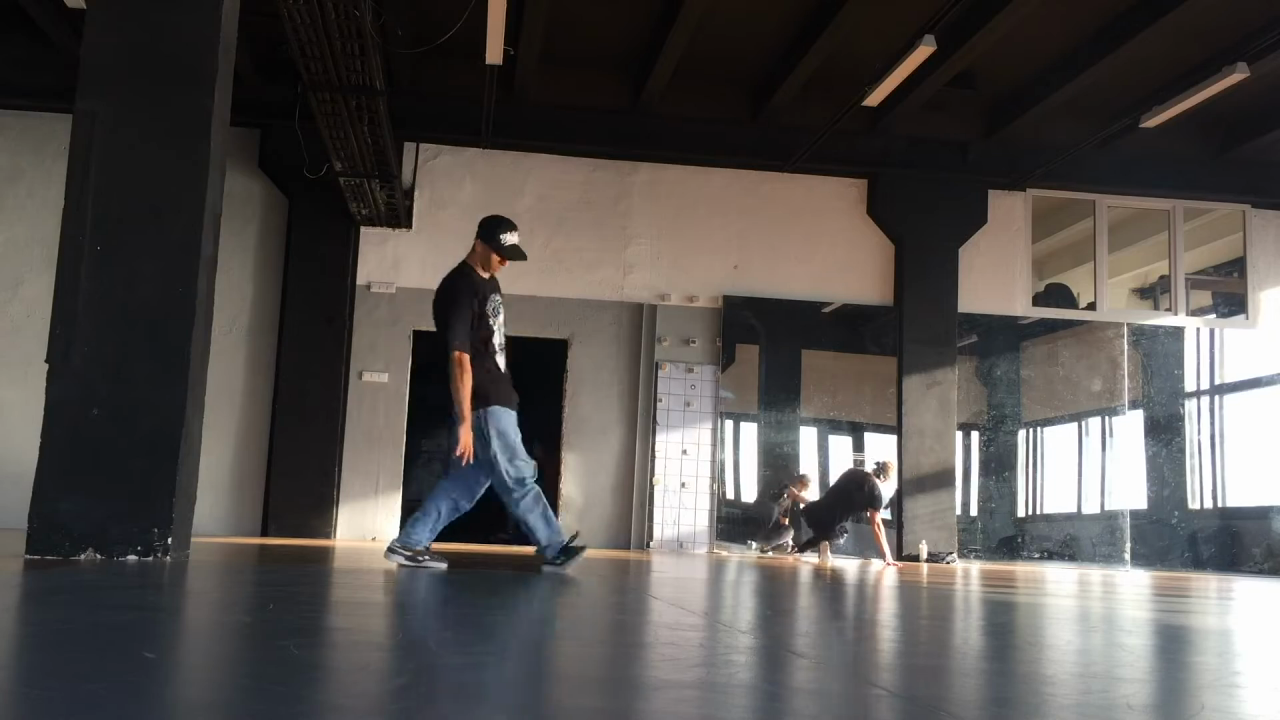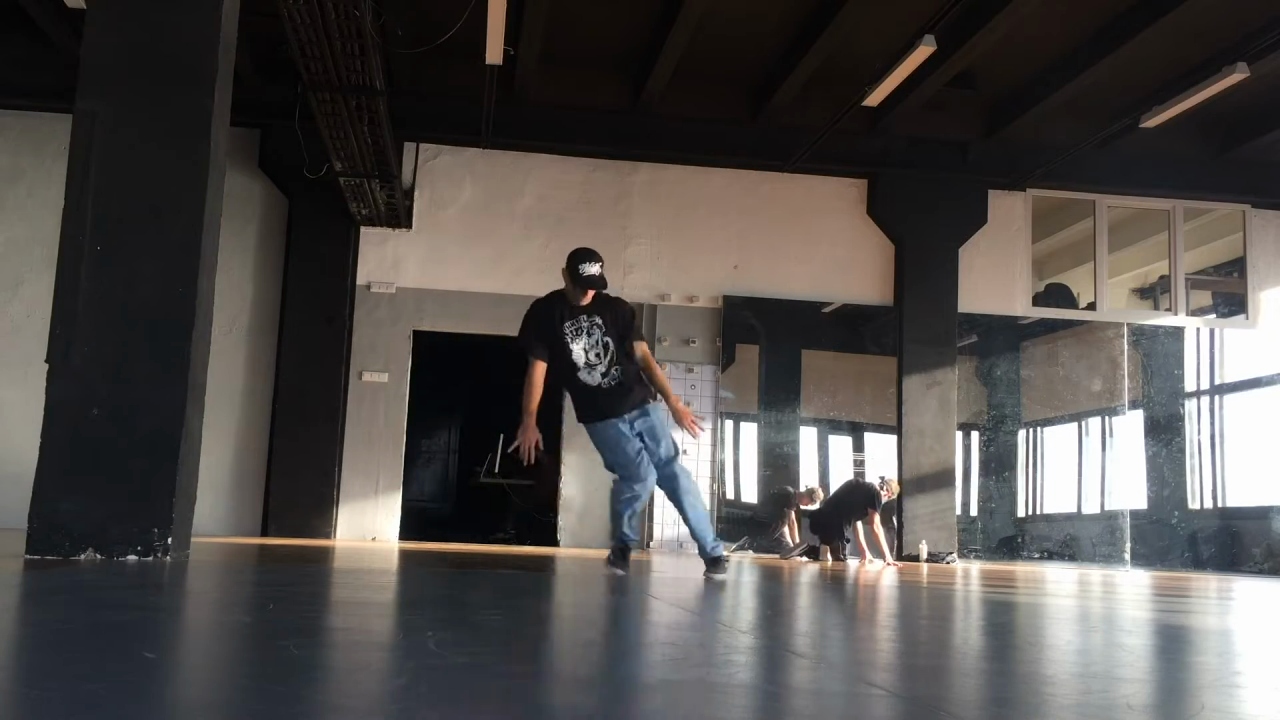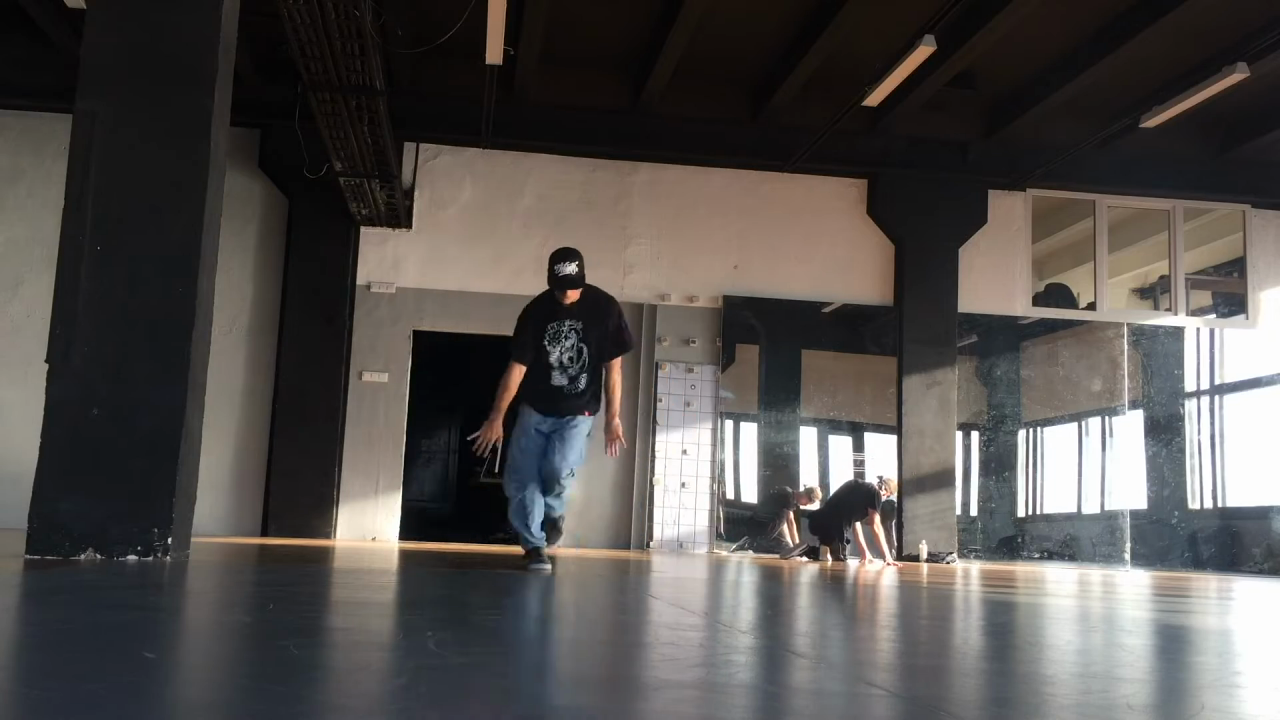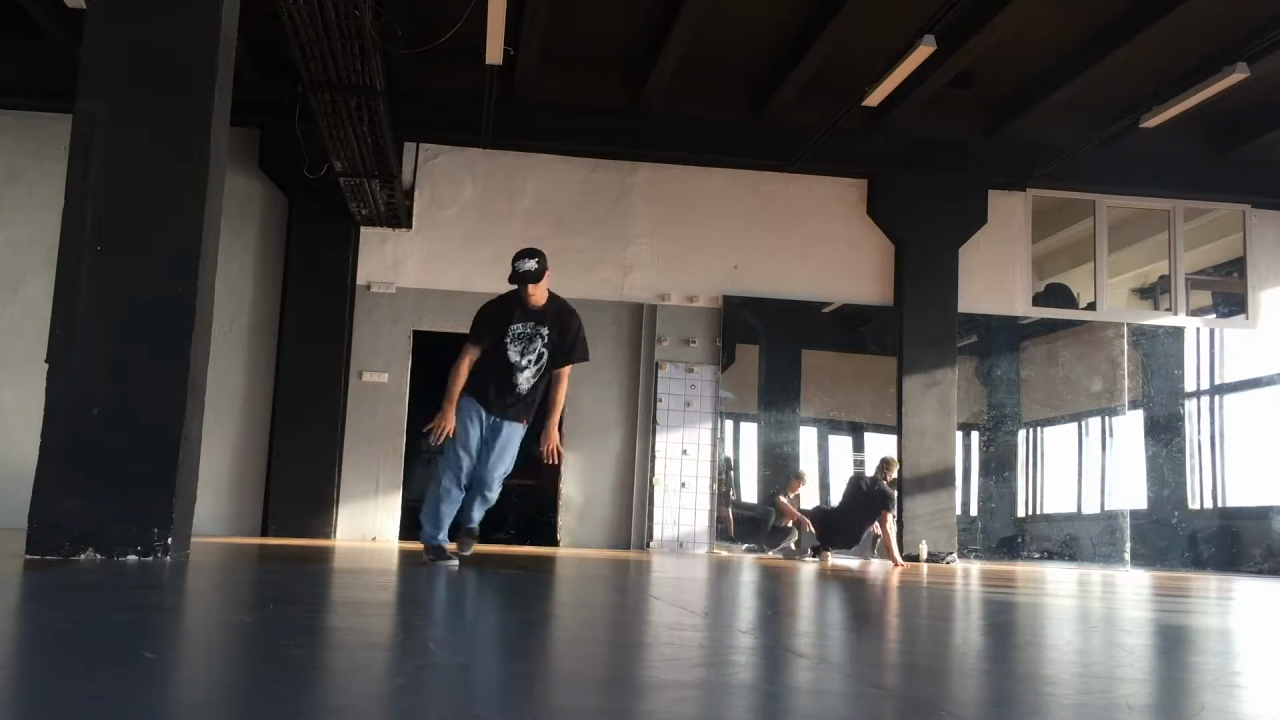
dt=0.5s
person 1, frame 1
left shoulder: (489, 281)
right shoulder: (461, 290)
right elbow: (460, 360)
right wrist: (464, 422)
left hip: (497, 396)
right hip: (488, 400)
left knee: (467, 479)
right knee: (517, 477)
left ankle: (409, 544)
right ankle: (553, 549)
person 1, frame 2
left shoulder: (615, 308)
right shoulder: (543, 315)
left elbow: (642, 357)
right elbow: (536, 372)
left wrist: (673, 403)
right wrist: (529, 423)
left hip: (641, 405)
right hip: (601, 417)
left knee: (673, 473)
right knee: (637, 478)
left ankle: (712, 551)
right ankle: (623, 542)
person 1, frame 3
left shoulder: (605, 309)
right shoulder: (535, 312)
left elbow: (613, 367)
right elbow: (516, 368)
left wrist: (613, 418)
right wrist: (495, 419)
left hip: (577, 412)
right hip: (535, 409)
left knee: (555, 471)
right knee: (519, 478)
left ankle: (553, 510)
right ankle: (533, 544)
person 1, frame 4
left shoulder: (566, 318)
right shoulder: (497, 310)
left elbow: (561, 375)
right elbow: (467, 358)
left wrist: (553, 426)
right wrist: (449, 408)
left hip: (515, 414)
right hip: (477, 405)
left knee: (488, 481)
right knee: (454, 470)
left ankle: (469, 522)
right ankle: (434, 539)
